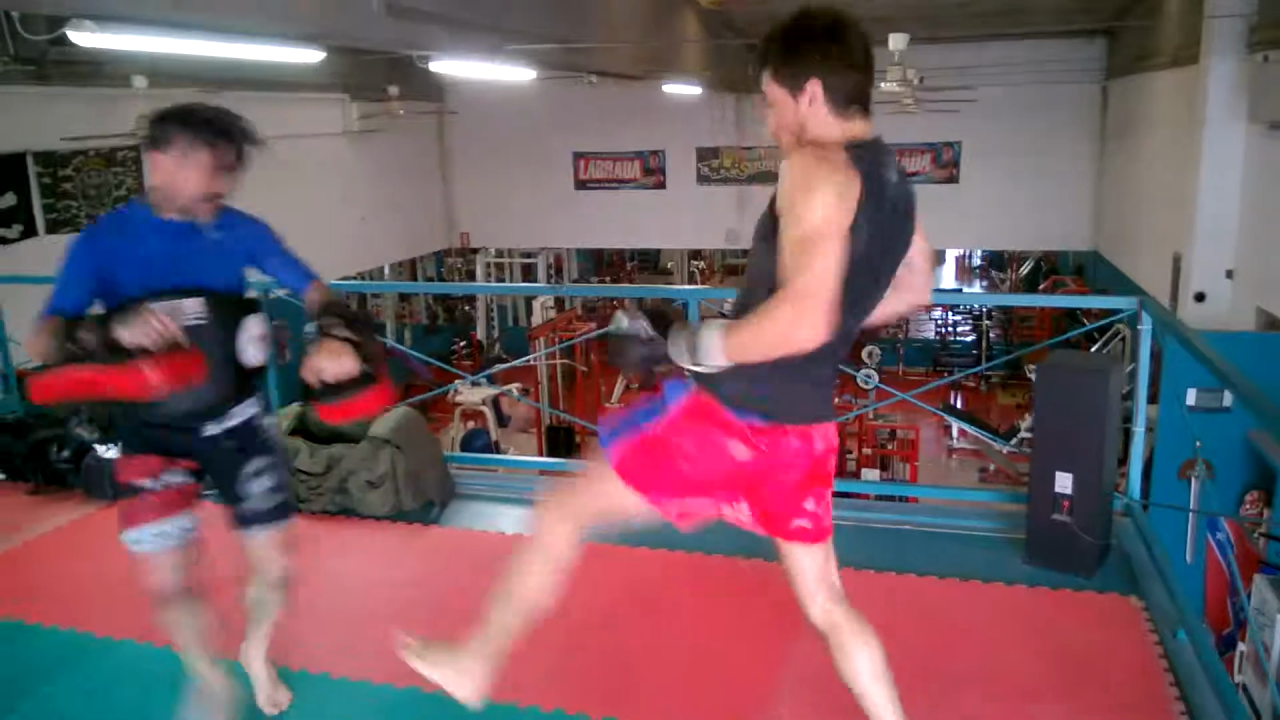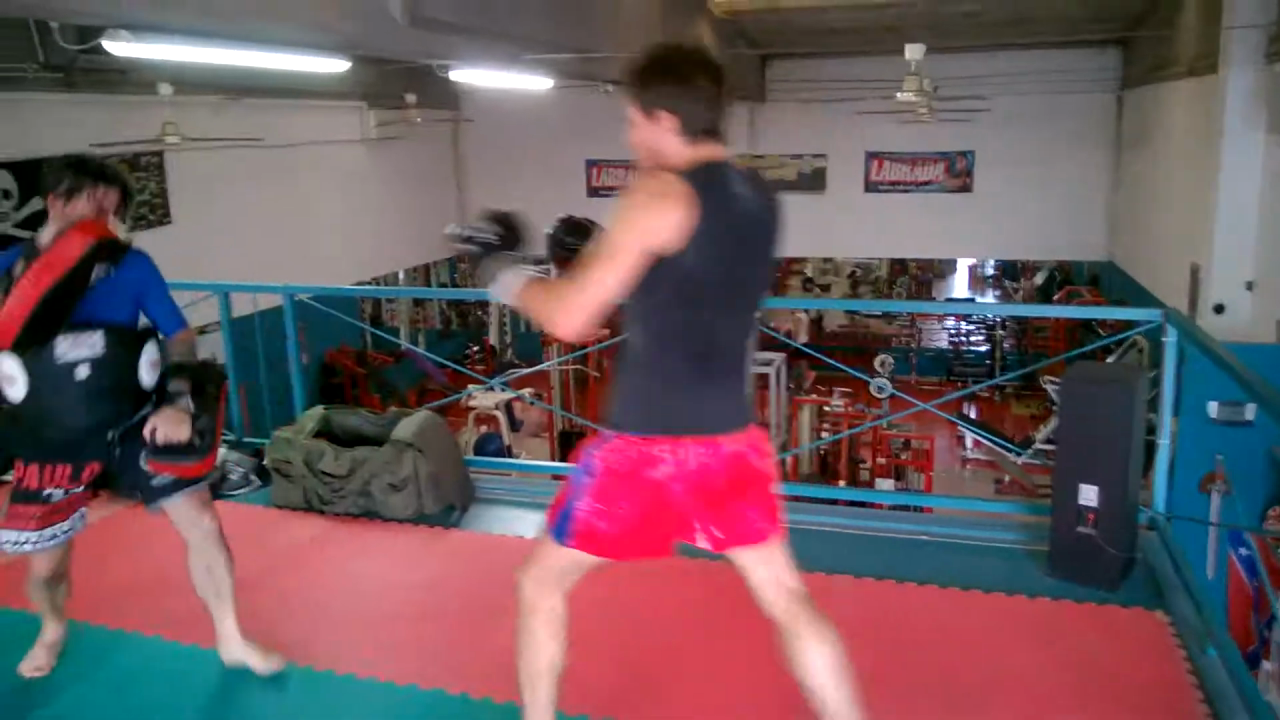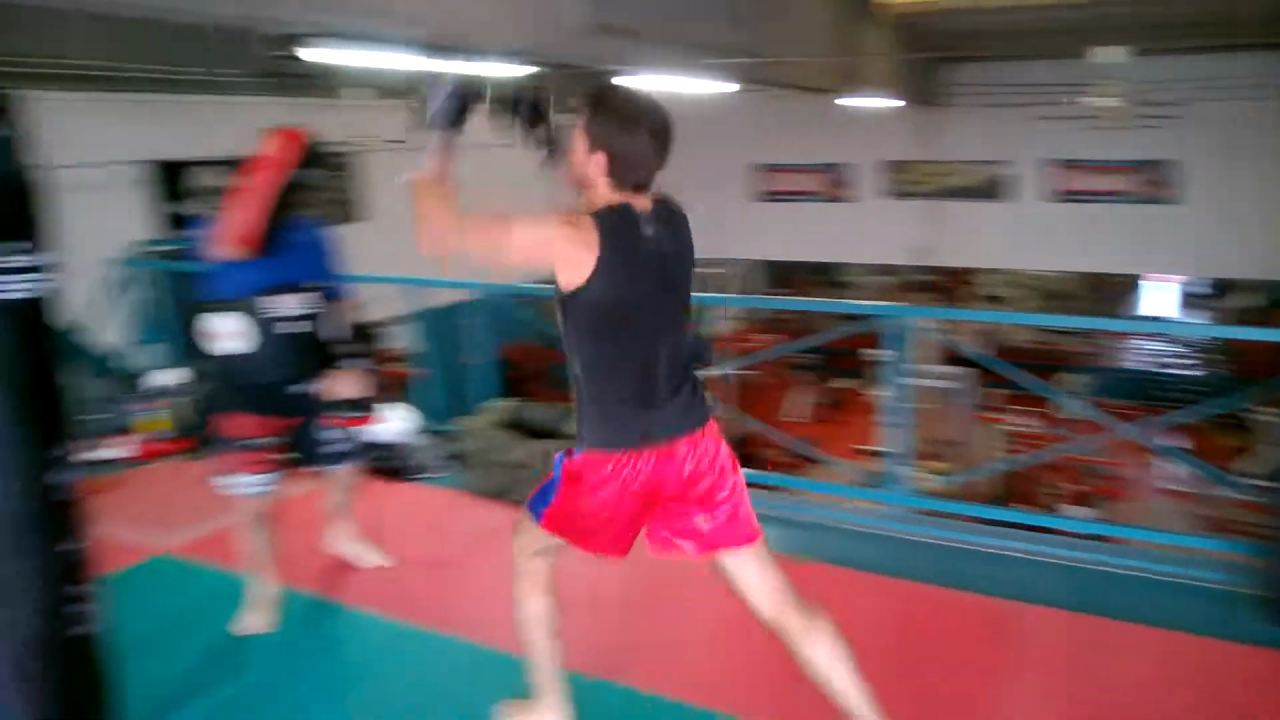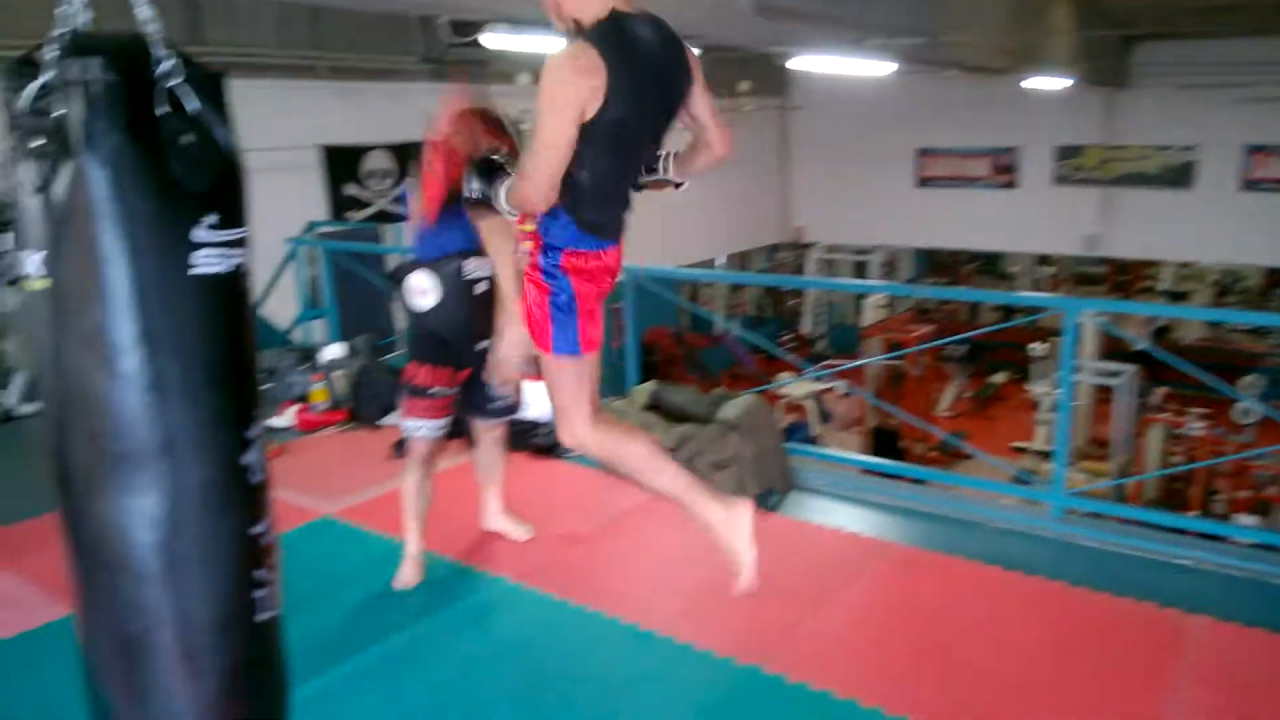
dt=0.3s
person 1, frame 1
left shoulder: (821, 176)
right shoulder: (896, 189)
left elbow: (807, 319)
right elbow: (910, 293)
left wrist: (700, 344)
left hip: (729, 419)
right hip: (805, 432)
left knee: (564, 511)
right knee: (827, 607)
left ankle: (473, 663)
person 1, frame 2
left shoulder: (657, 199)
right shoulder: (757, 201)
left elbow: (568, 319)
left wrist: (503, 274)
right wrist: (603, 256)
left hip: (646, 448)
right hip: (733, 442)
left knee: (541, 583)
right knee: (789, 608)
person 1, frame 3
left shoulder: (572, 238)
right shoulder: (672, 223)
left elbow: (443, 237)
left wrist: (437, 148)
left hip: (612, 460)
right hip: (690, 446)
left knee: (530, 556)
right knee: (777, 604)
person 1, frame 4
left shoulder: (575, 65)
left elbow: (536, 193)
right elbow: (717, 144)
left wrist: (494, 189)
left hip: (567, 250)
right hip: (594, 239)
left knee: (581, 427)
right knee: (492, 210)
left ankle: (715, 509)
right ankle: (514, 343)
person 2, frame 1
left shoulder: (241, 230)
right shoulder: (103, 240)
left elbow: (314, 293)
right elbow: (44, 341)
left wrist: (335, 339)
right wrist: (120, 328)
left hip: (235, 418)
right hip: (155, 426)
left knee: (273, 560)
right knee: (169, 582)
left ankle: (256, 654)
person 2, frame 2
left shoulder: (132, 266)
left elbow: (179, 336)
left wrist: (180, 401)
right wrist: (46, 250)
left hip: (133, 424)
right hip: (53, 441)
left knee: (202, 523)
right knee: (45, 565)
left ankle: (232, 638)
right ankle: (52, 629)
person 2, frame 3
left shoulder: (309, 235)
right shoulder: (222, 232)
left elbow: (336, 304)
right elbow: (230, 248)
left wrist: (352, 362)
right wrist: (262, 175)
left hip: (314, 384)
right hip: (250, 392)
left knee: (342, 472)
right knee: (254, 504)
left ankle: (342, 538)
right ankle: (263, 588)
person 2, frame 4
right shoulder: (438, 194)
right elbow: (427, 211)
right wrist: (446, 140)
left hip: (488, 341)
right hip: (437, 343)
left knee: (492, 431)
right knee: (422, 447)
left ankle: (493, 511)
right ankle: (413, 547)
